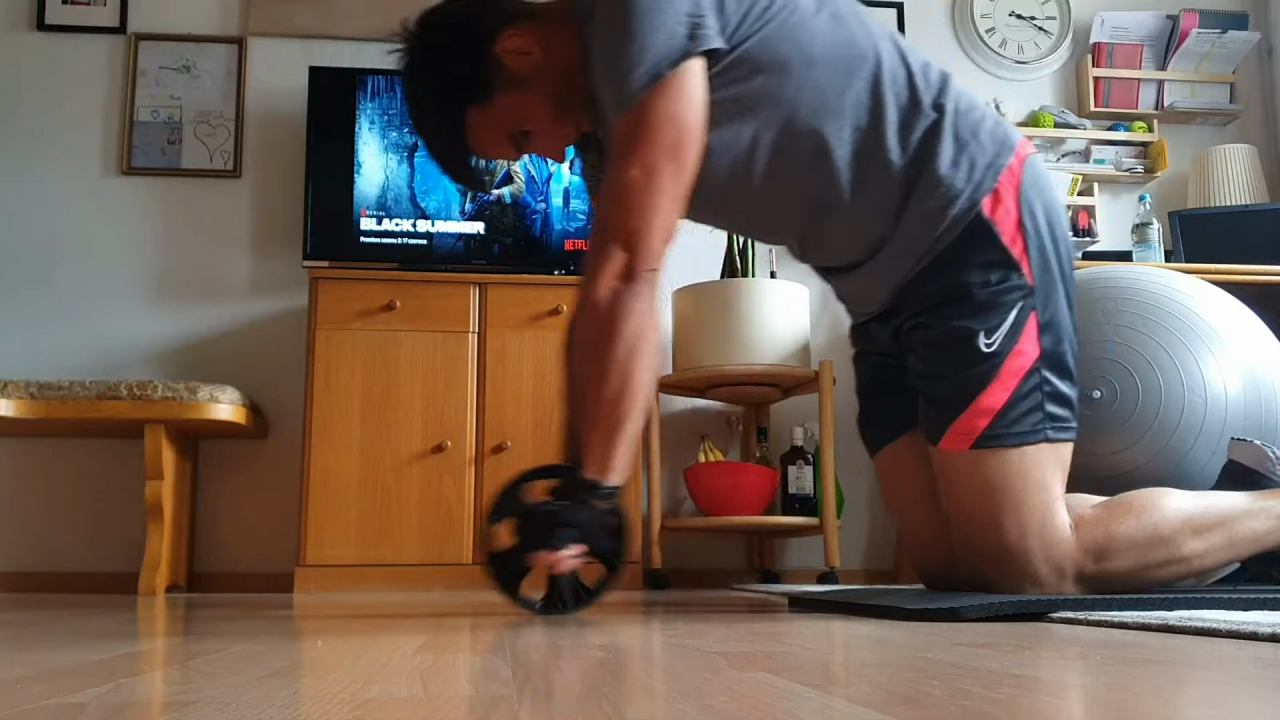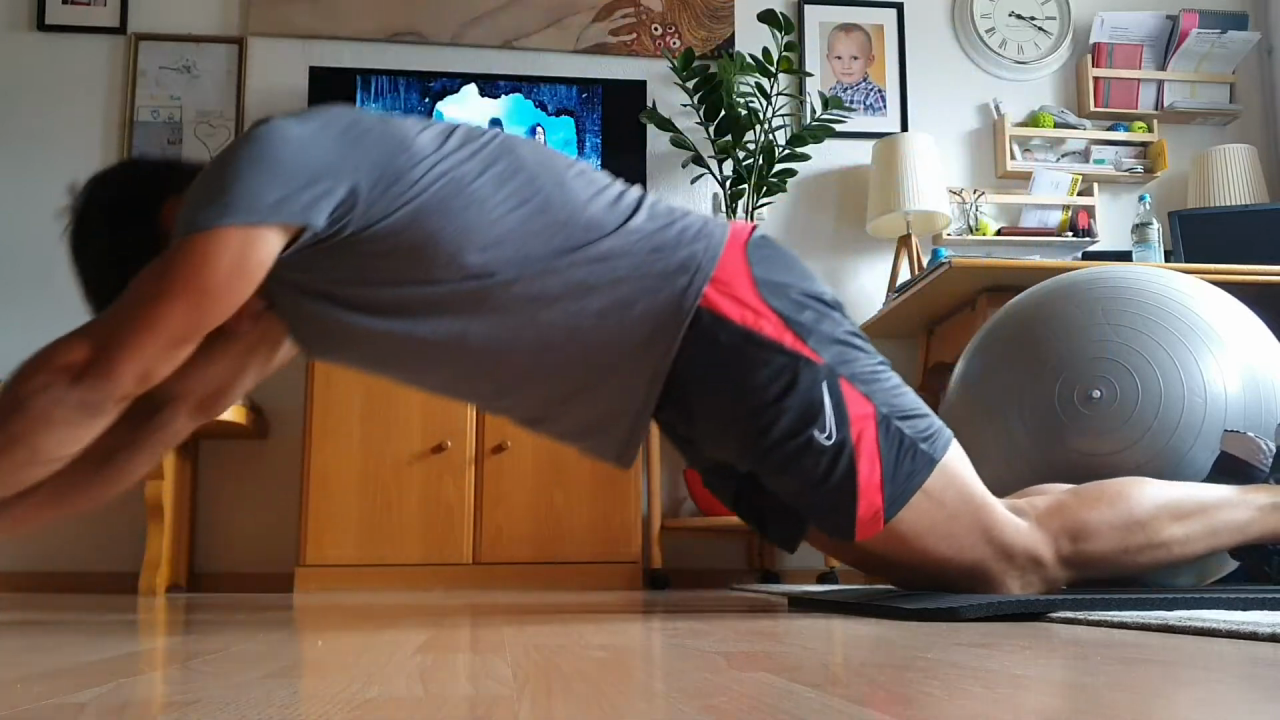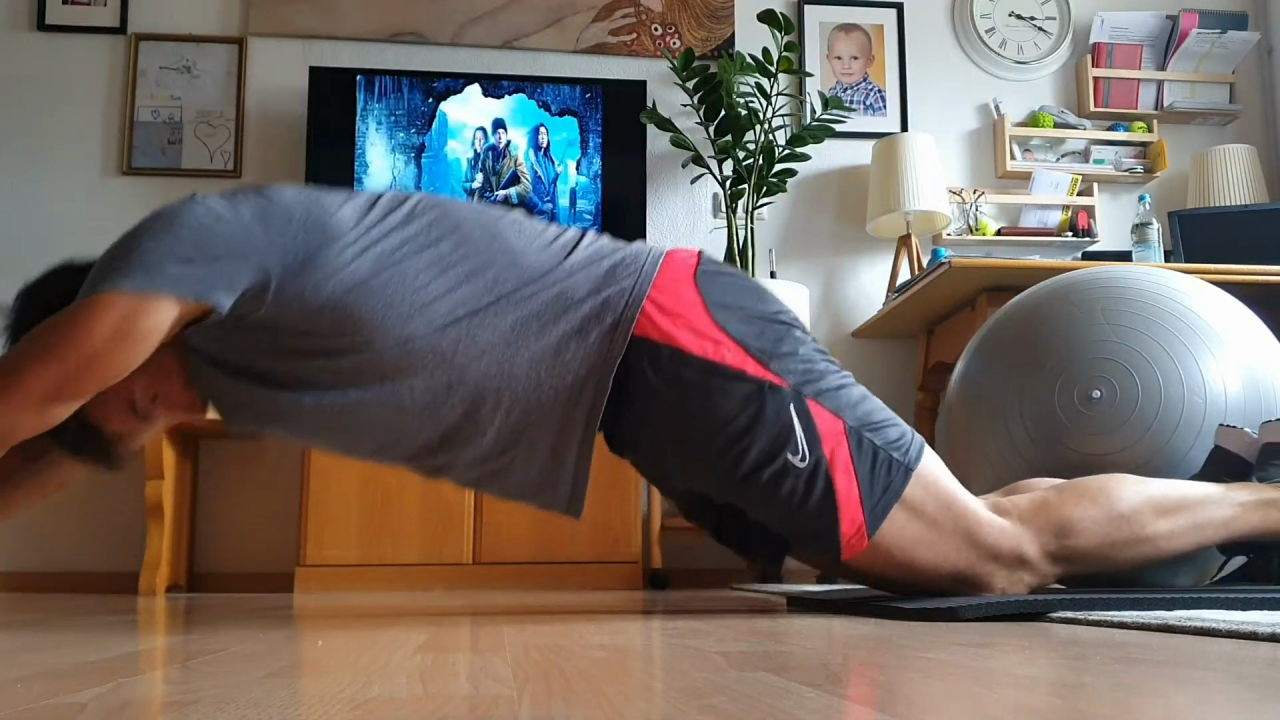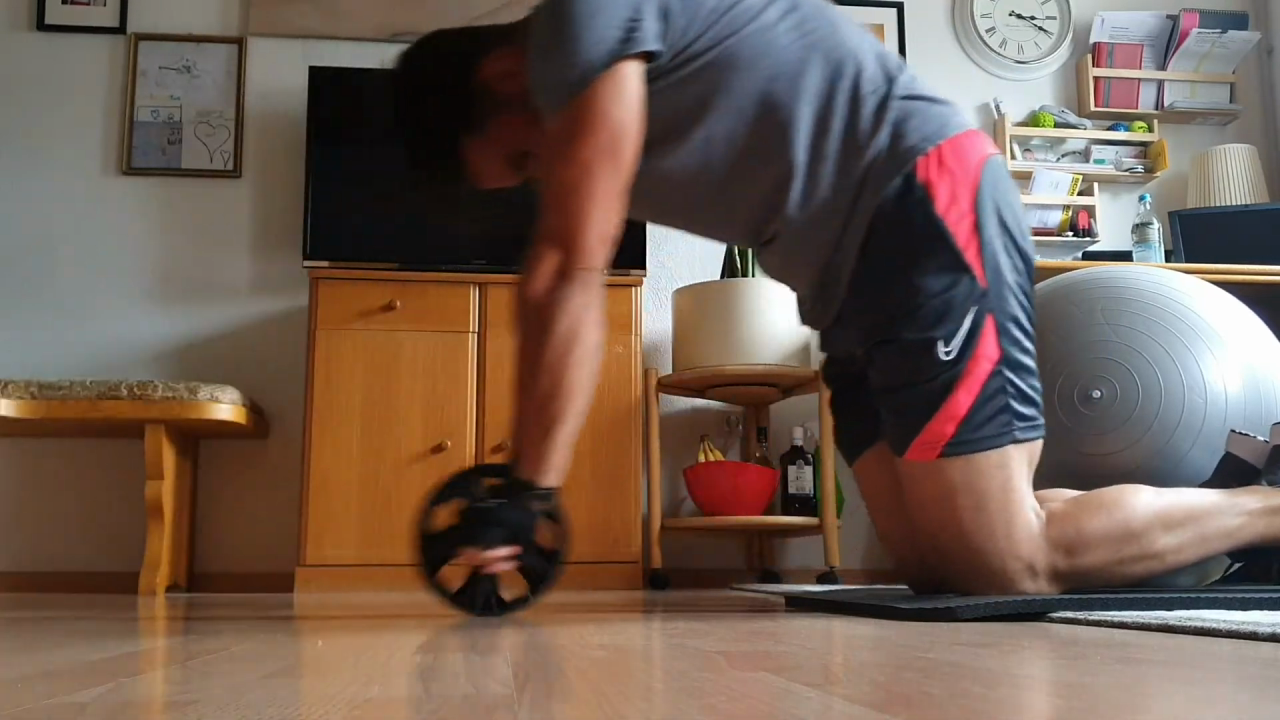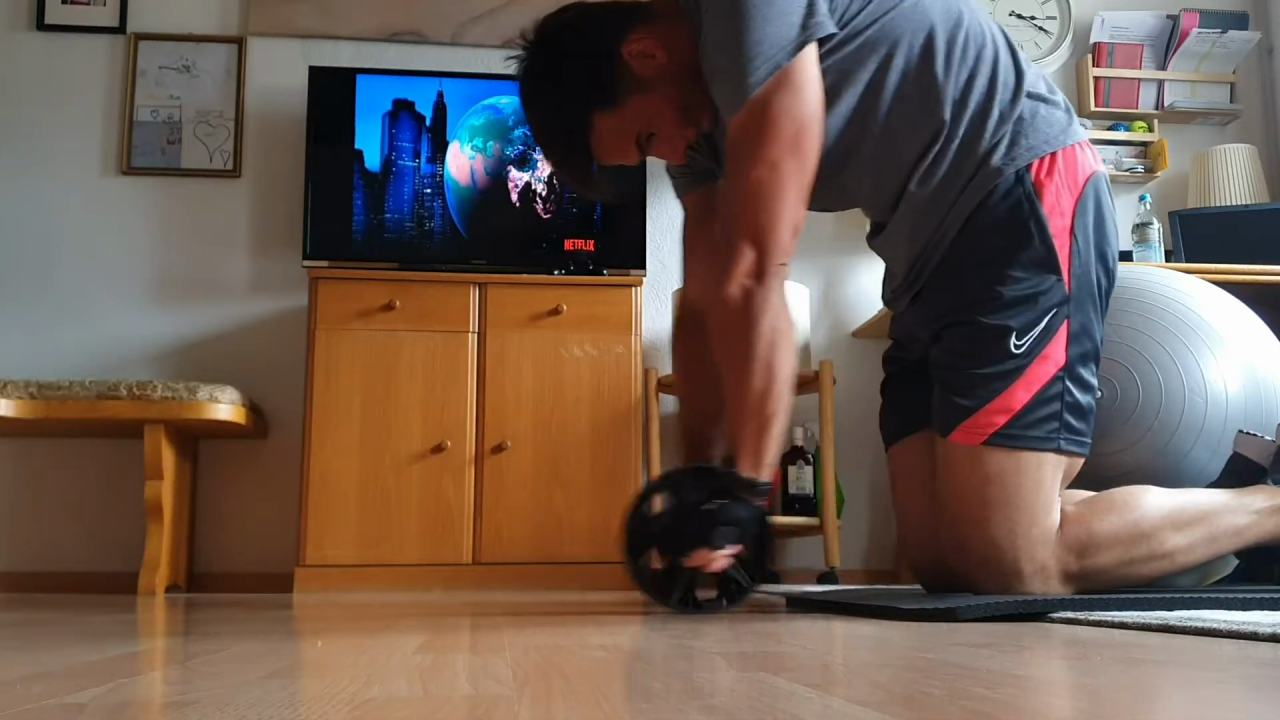
dt=1s
person 1, frame 1
right shoulder: (611, 103)
left elbow: (627, 274)
right elbow: (607, 302)
left hip: (982, 225)
right hip: (894, 282)
left knee: (1028, 565)
right knee: (948, 563)
person 1, frame 2
left shoulder: (277, 161)
right shoulder: (294, 263)
right elbow: (164, 419)
left hip: (732, 322)
right hip: (704, 362)
left knee: (1015, 553)
right knee: (982, 550)
person 1, frame 3
left shoulder: (198, 242)
right shoulder: (218, 341)
left hip: (671, 341)
right hip: (653, 383)
left knee: (1002, 551)
right knee: (984, 543)
person 1, frame 4
right shoulder: (580, 105)
left elbow: (563, 279)
right elbow: (570, 307)
left wrist: (528, 495)
right wrist: (526, 496)
left hip: (928, 205)
right hip: (856, 269)
left knee: (1005, 569)
right knee: (935, 562)
person 1, frame 5
right shoulder: (697, 109)
left elbow: (755, 275)
right elbow: (706, 305)
left wrist: (748, 491)
right hip: (935, 254)
left knee: (1012, 565)
right knee: (940, 562)
